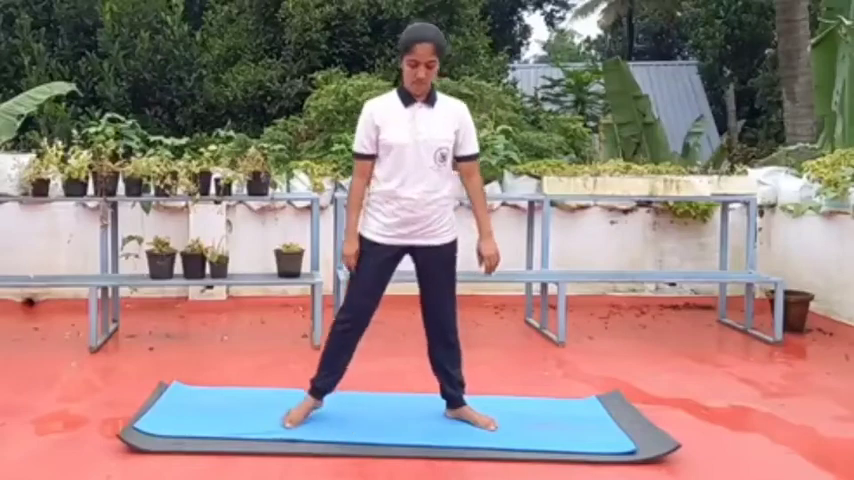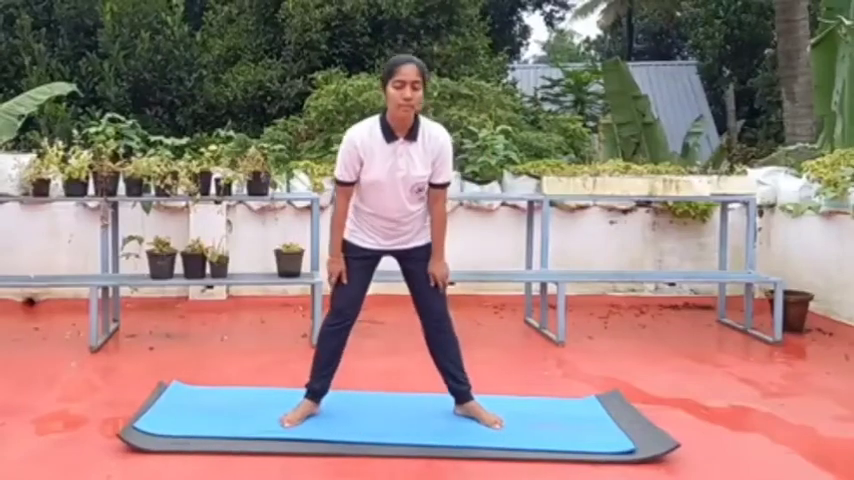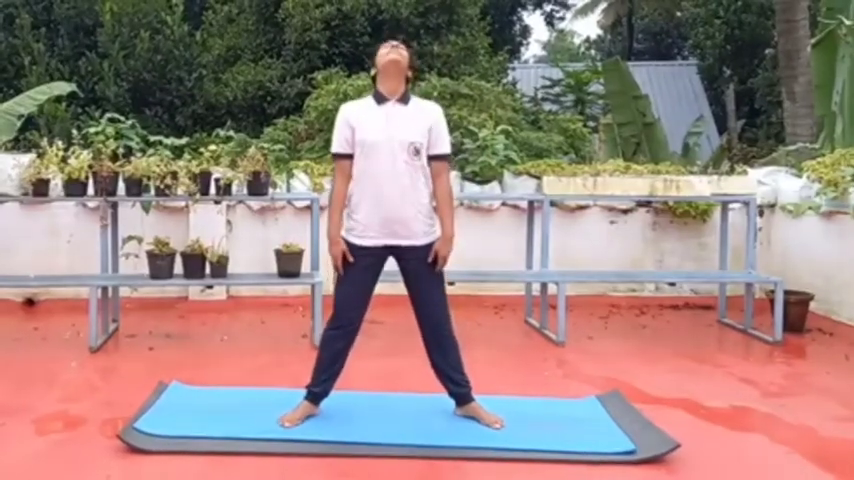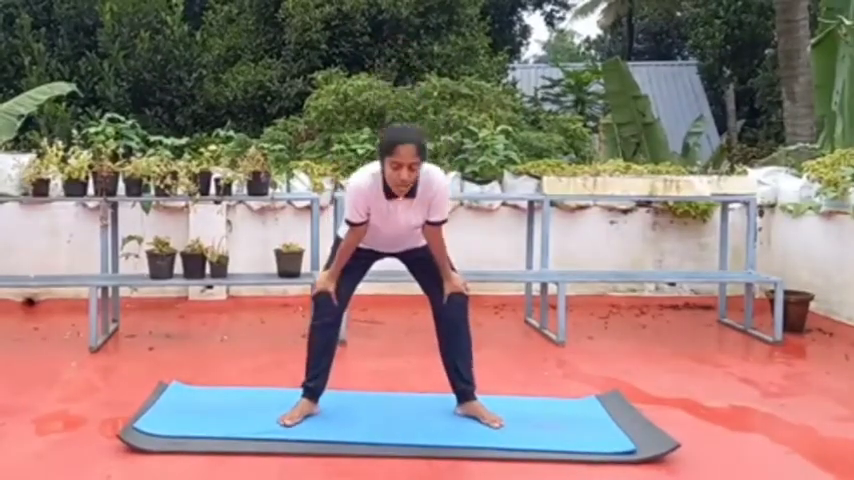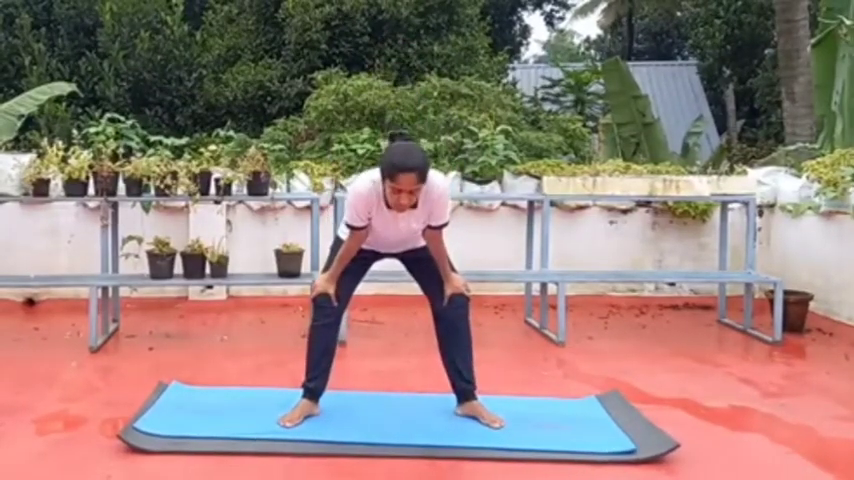
dt=1s
person 1, frame 1
left shoulder: (455, 111)
right shoulder: (376, 109)
left elbow: (471, 176)
right elbow: (361, 176)
left wrist: (486, 236)
right wrist: (351, 235)
left hip: (436, 236)
right hip: (381, 233)
left knee: (442, 320)
right knee: (354, 313)
left ankle: (456, 401)
right ankle: (315, 395)
person 1, frame 2
left shoulder: (437, 139)
right shoulder: (358, 137)
left elbow: (437, 202)
right elbow: (342, 198)
left wrist: (438, 257)
right wrist: (335, 254)
left hip: (416, 241)
right hip: (362, 240)
left knee: (437, 318)
right knee: (340, 317)
left ankle: (464, 399)
right ankle: (312, 399)
person 1, frame 3
left shoulder: (430, 112)
right shoulder: (352, 112)
left elbow: (440, 176)
right elbow: (342, 177)
left wrist: (447, 232)
right wrist: (334, 233)
left hip: (418, 237)
right hip: (363, 236)
left knee: (436, 320)
right knee: (344, 319)
left ankle: (465, 400)
right ankle: (312, 399)
person 1, frame 4
left shoulder: (436, 182)
right shoulder: (361, 183)
left elbow: (433, 235)
right elbow: (354, 235)
left wrist: (448, 277)
right wrist: (331, 275)
left hip: (414, 244)
right hip: (364, 243)
left knee: (453, 305)
right knee: (326, 307)
left ankle: (467, 400)
right ankle: (309, 399)
person 1, frame 5
left shoulder: (438, 188)
right shoulder: (362, 188)
left elbow: (433, 239)
right elbow: (355, 239)
left wrist: (449, 278)
right wrist: (330, 277)
left hip: (414, 245)
right hip: (363, 243)
left knee: (454, 304)
right knee: (326, 305)
left ankle: (468, 400)
right ankle: (310, 399)
